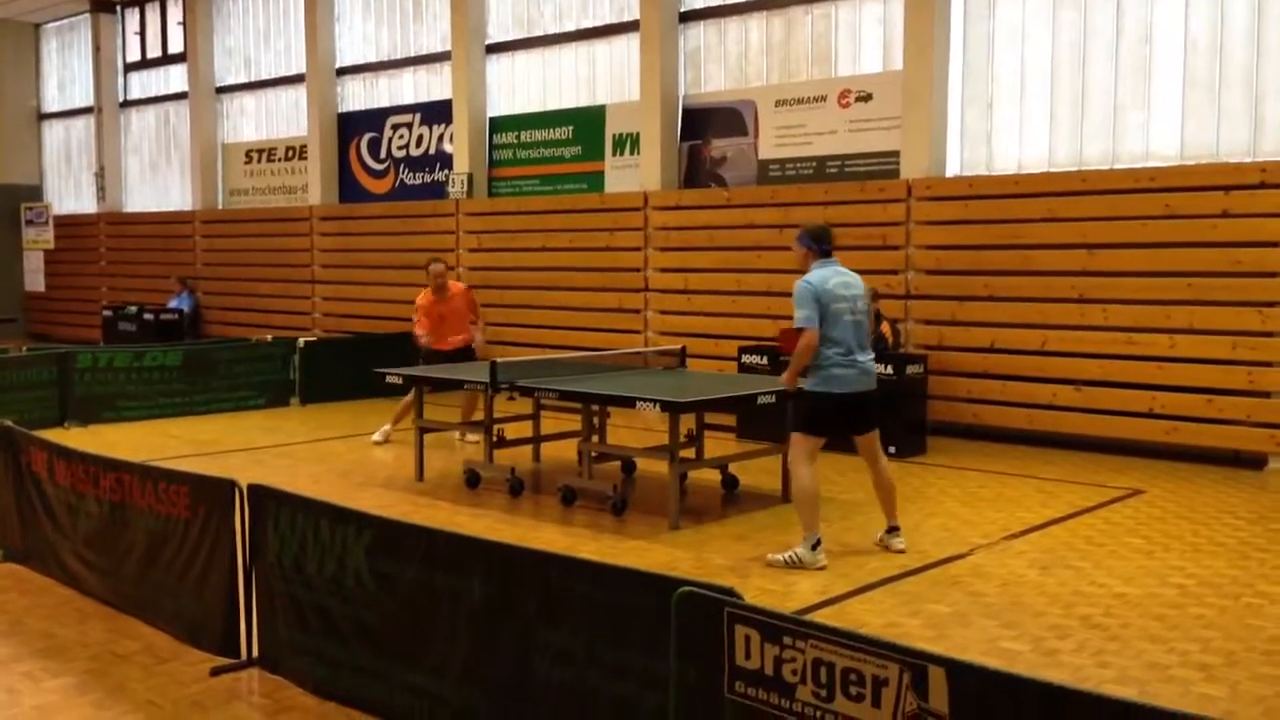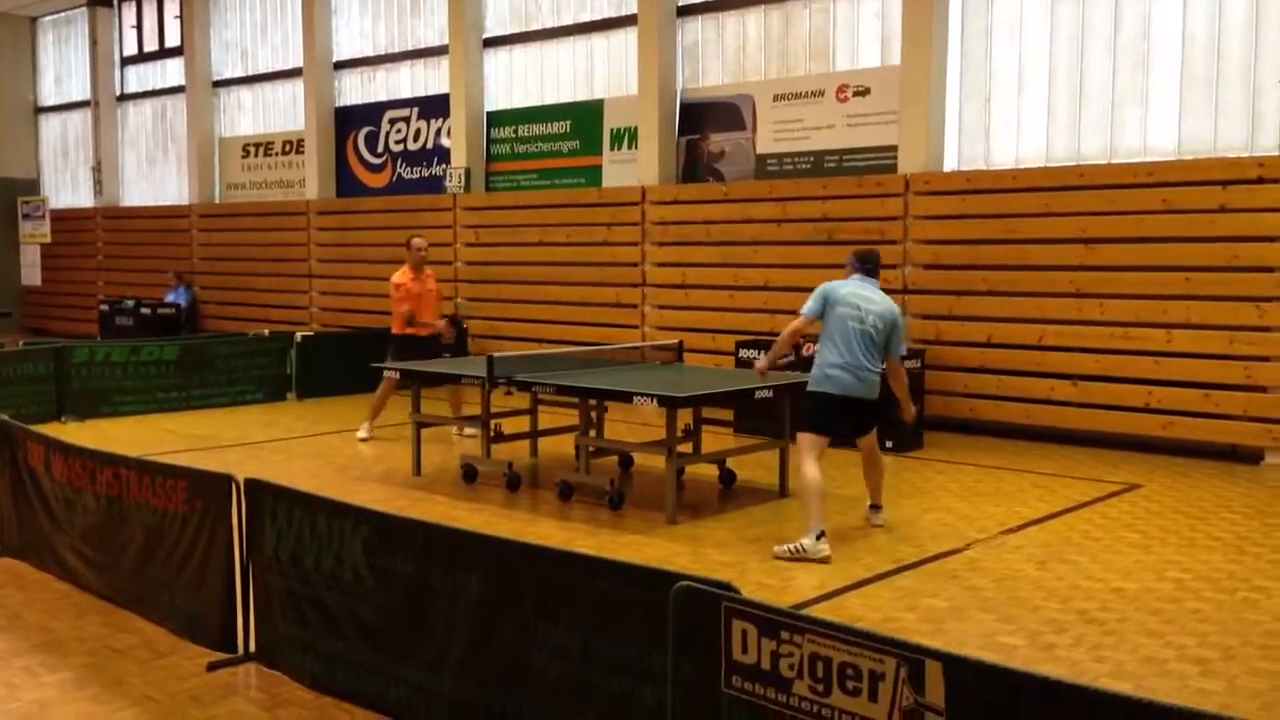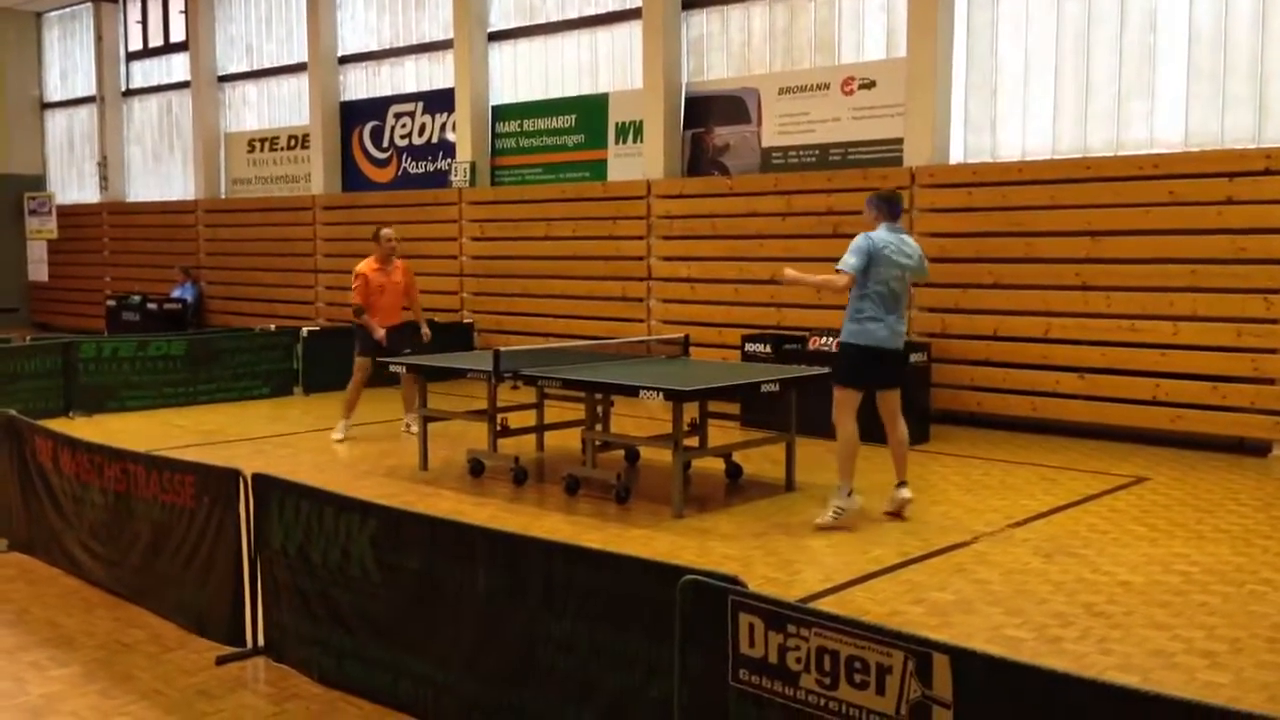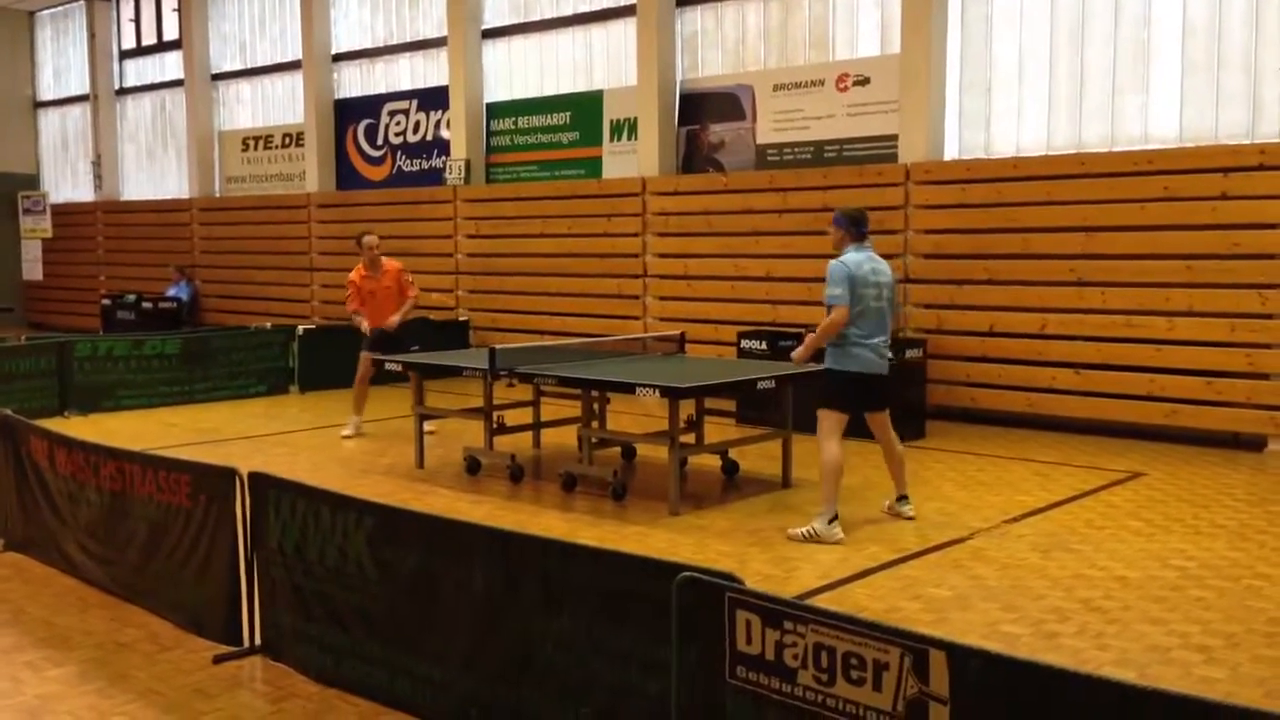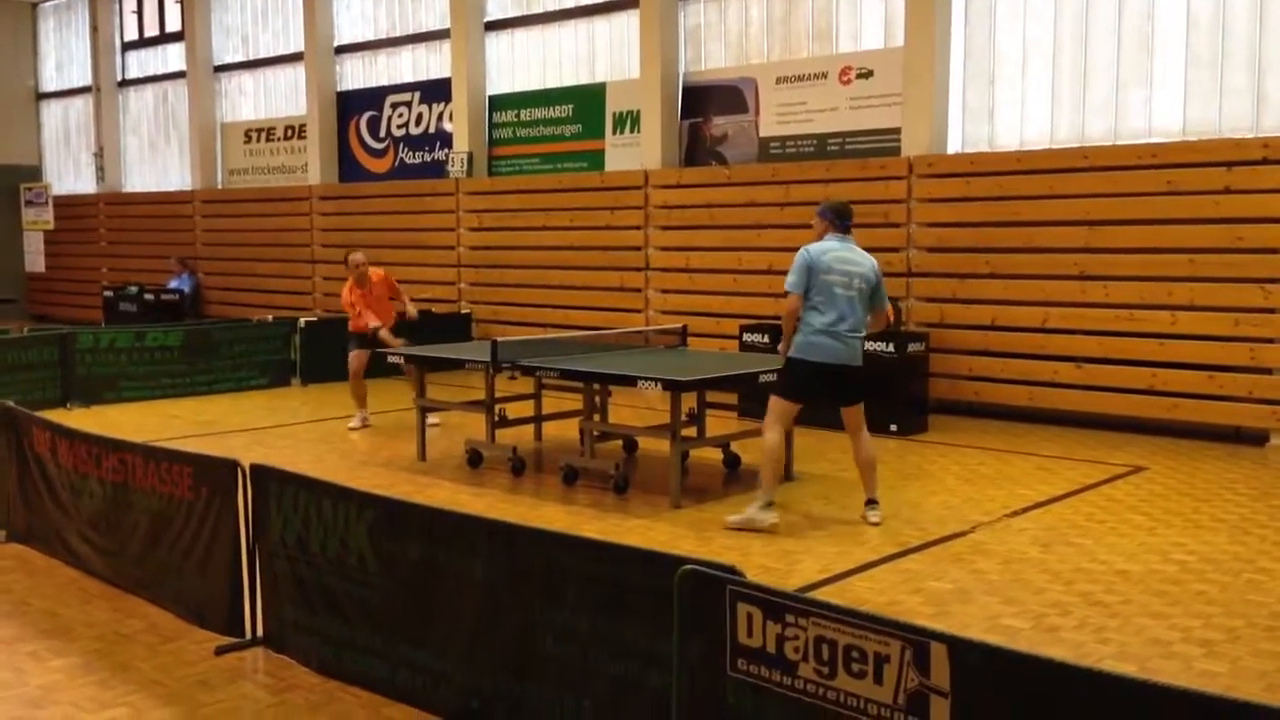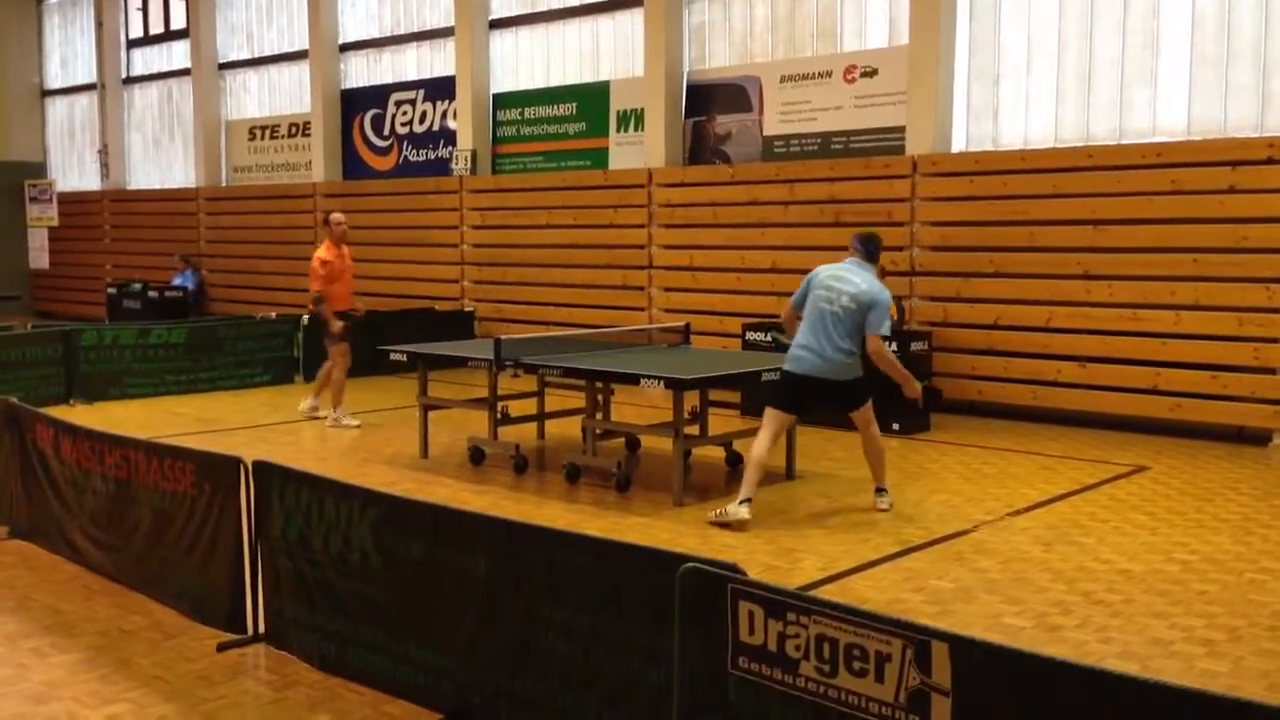
dt=0.5s
person 1, frame 1
left shoulder: (808, 284)
right shoulder: (856, 281)
left elbow: (809, 341)
left wrist: (791, 374)
left hip: (827, 385)
right hip: (863, 382)
left knee: (799, 460)
right knee: (875, 457)
left ankle: (811, 546)
right ankle: (893, 532)
person 1, frame 2
left shoulder: (831, 289)
right shoulder: (891, 309)
left elbow: (797, 328)
right elbow: (894, 366)
left wrist: (769, 359)
right wrist: (906, 403)
left hip: (827, 386)
right hip: (866, 390)
left knee: (808, 459)
right knee: (869, 448)
left ankle: (814, 538)
right ankle: (876, 509)
person 1, frame 3
left shoulder: (868, 241)
right shoulder: (912, 249)
left elbow: (842, 282)
right elbow: (920, 274)
left wrist: (799, 278)
left hip: (860, 339)
right hip: (893, 342)
left knee: (844, 417)
right knee: (893, 417)
left ankle: (845, 496)
right ankle: (901, 487)
person 1, frame 4
left shoulder: (841, 265)
right shoulder: (884, 267)
left elbow: (838, 317)
right elbow: (891, 320)
left wrist: (807, 348)
left hip: (845, 363)
right hip: (878, 364)
left knee: (828, 437)
right knee: (884, 433)
left ankle: (829, 521)
right ankle: (902, 501)
person 1, frame 5
left shoulder: (810, 253)
right shoulder: (869, 263)
left elbow: (792, 307)
right elbow: (883, 319)
left wrist: (787, 341)
left hip: (810, 353)
right hip: (850, 358)
left knee: (774, 425)
right knee: (858, 430)
left ankle: (763, 508)
right ankle: (872, 505)
person 1, frame 6
left shoulder: (822, 272)
right shoulder: (878, 293)
left elbow: (789, 314)
right elbow: (875, 351)
right wrist: (906, 381)
left hip: (799, 365)
right hip: (843, 372)
left knee: (767, 433)
right knee: (868, 425)
left ankle: (742, 503)
right ankle: (881, 493)
person 2, frame 1
left shoulder: (462, 290)
right shoulder: (423, 301)
left elbow: (476, 313)
right elbow: (421, 333)
left wrist: (478, 333)
right wrist: (424, 341)
left hip: (462, 349)
right hip: (436, 351)
left knee: (473, 389)
left ankle: (463, 430)
right ankle: (389, 428)
person 2, frame 2
left shoulder: (430, 275)
right shoulder: (400, 281)
right elbow: (407, 317)
left wrist: (443, 327)
right wrist: (435, 324)
left hip: (430, 337)
right hip: (405, 339)
right knee: (388, 384)
left ankle: (459, 425)
right ankle: (367, 425)
person 2, frame 3
left shoulder: (402, 268)
right shoulder: (363, 271)
left elbow: (412, 298)
right elbow: (357, 308)
left wrist: (422, 324)
right wrist: (374, 329)
left hip: (395, 327)
right hip: (369, 330)
left knee: (408, 373)
right knee: (359, 377)
left ankle: (410, 419)
right ankle: (343, 424)
person 2, frame 4
left shoulder: (395, 268)
right shoulder: (355, 278)
left elbow: (412, 296)
right elbow: (354, 311)
left wrist: (399, 316)
right wrist: (362, 324)
left hip: (401, 328)
right hip: (375, 330)
right knee: (362, 375)
right ankle: (355, 421)
person 2, frame 5
left shoulder: (380, 275)
right shoulder: (349, 296)
left elbow: (397, 291)
right elbow: (374, 326)
left wrist: (408, 305)
right wrist: (393, 343)
left hip: (388, 326)
right hip: (362, 332)
left knee: (411, 367)
right knee: (355, 370)
right ankle: (361, 414)
person 2, frame 6
left shoulder: (345, 251)
right shoulder: (323, 257)
right elbow: (316, 295)
left wrist: (353, 303)
right wrist: (332, 321)
left hip: (339, 313)
right hip: (326, 316)
left knee: (334, 361)
right knee: (342, 362)
left ankle: (311, 403)
right ankle: (337, 415)
